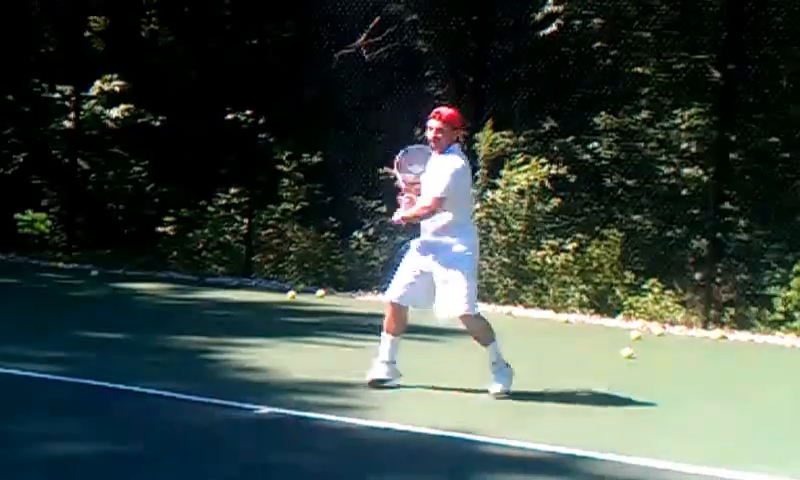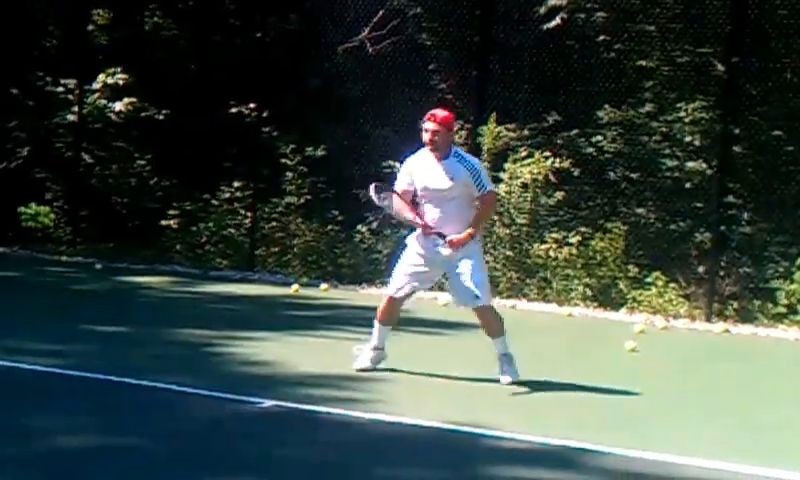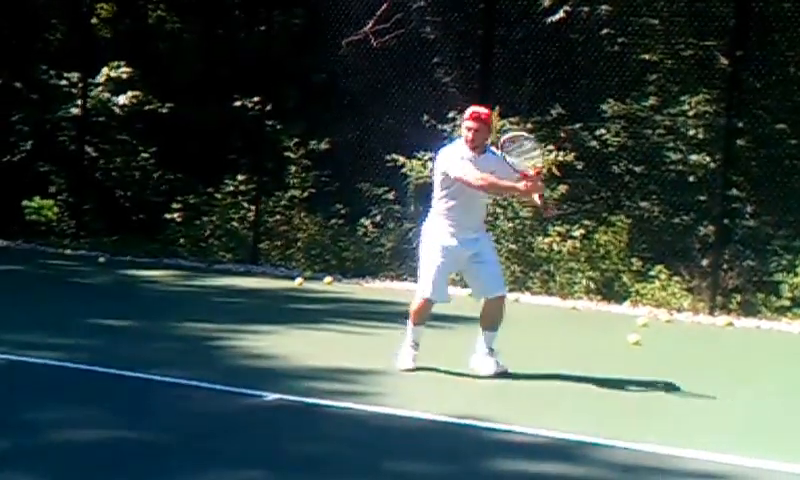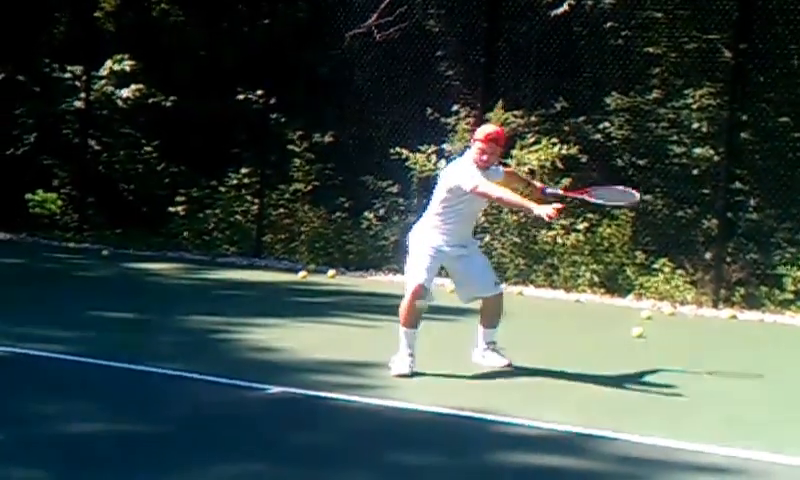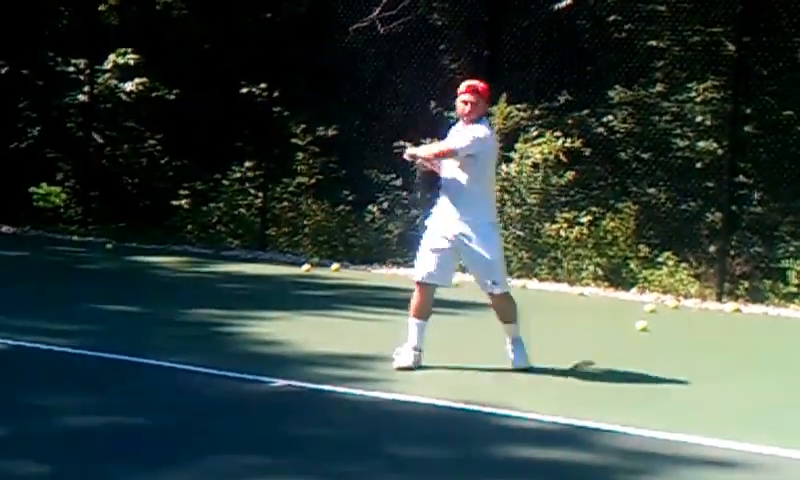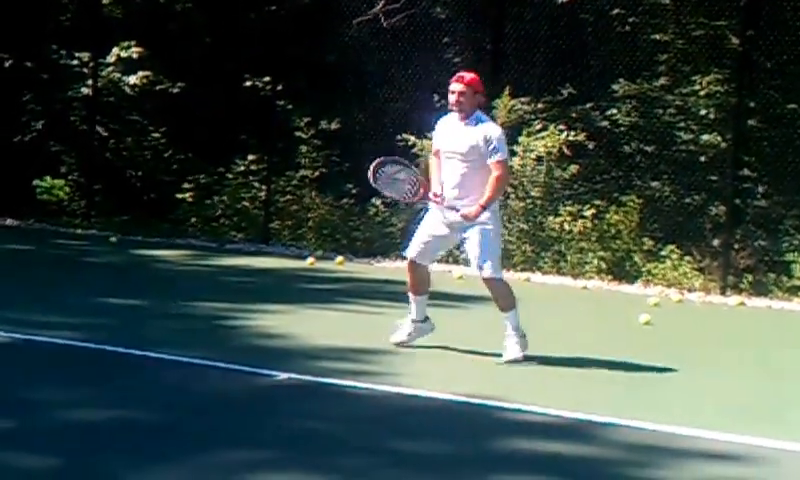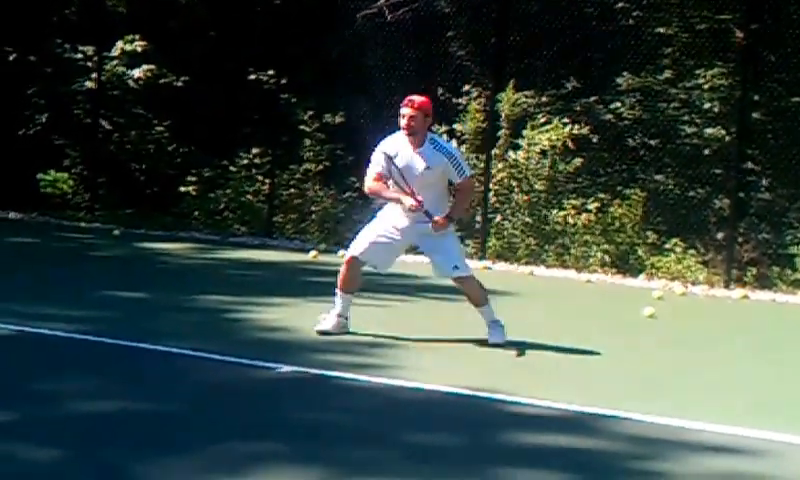
dt=0.5s
person 1, frame 1
left shoulder: (451, 164)
right shoulder: (439, 159)
left elbow: (430, 207)
left wrist: (403, 214)
right wrist: (415, 193)
left hip: (455, 249)
right hip: (428, 246)
left knee: (465, 312)
right knee: (396, 301)
left ankle: (499, 366)
right ankle: (386, 364)
person 1, frame 2
left shoulder: (470, 166)
right shoulder: (413, 163)
left elbow: (488, 204)
right elbow: (399, 199)
left wrist: (470, 235)
right wrist: (417, 218)
left hip: (461, 246)
right hip: (424, 243)
left knee: (482, 305)
right knee: (393, 295)
left ankle: (504, 357)
right ankle: (375, 349)
person 1, frame 3
left shoulder: (495, 159)
right shoulder: (450, 155)
left elbow: (521, 183)
right elbow: (478, 181)
left wrist: (536, 191)
right wrist: (516, 188)
left hip: (476, 238)
right hip: (441, 236)
left knee: (496, 296)
right knee: (426, 297)
left ankle: (483, 353)
right ankle: (410, 345)
person 1, frame 4
left shoulder: (488, 169)
right shoulder: (461, 170)
left elbow: (506, 174)
right elbow: (495, 193)
left wrist: (531, 183)
right wrist: (536, 207)
left hip: (463, 244)
right hip: (429, 240)
left knee: (493, 294)
right knee: (416, 290)
left ankle: (485, 348)
right ankle: (405, 354)
person 1, frame 5
left shoulder: (480, 134)
right shoulder: (458, 130)
left elbow: (438, 152)
left wrist: (415, 152)
right wrist: (430, 162)
left hip: (479, 226)
right hip: (444, 221)
left knee: (497, 291)
right knee: (424, 283)
left ankle: (515, 342)
right ankle: (412, 347)
person 1, frame 6
left shoulder: (489, 131)
right shoulder: (443, 124)
left elbow: (500, 173)
left wrist: (482, 206)
right wrist: (435, 186)
left hip: (479, 214)
right hip: (444, 209)
left knee: (492, 274)
right knee: (415, 261)
left ankle: (515, 335)
right ankle: (418, 321)
person 1, frame 7
left shoulder: (445, 152)
right shoulder: (388, 146)
left elbow: (466, 188)
right elbow: (371, 185)
left wrist: (450, 216)
right wrist: (402, 198)
left hip: (436, 224)
right hip: (396, 218)
left knee: (462, 275)
right knee: (353, 259)
left ankle: (493, 323)
right ankle: (339, 316)
